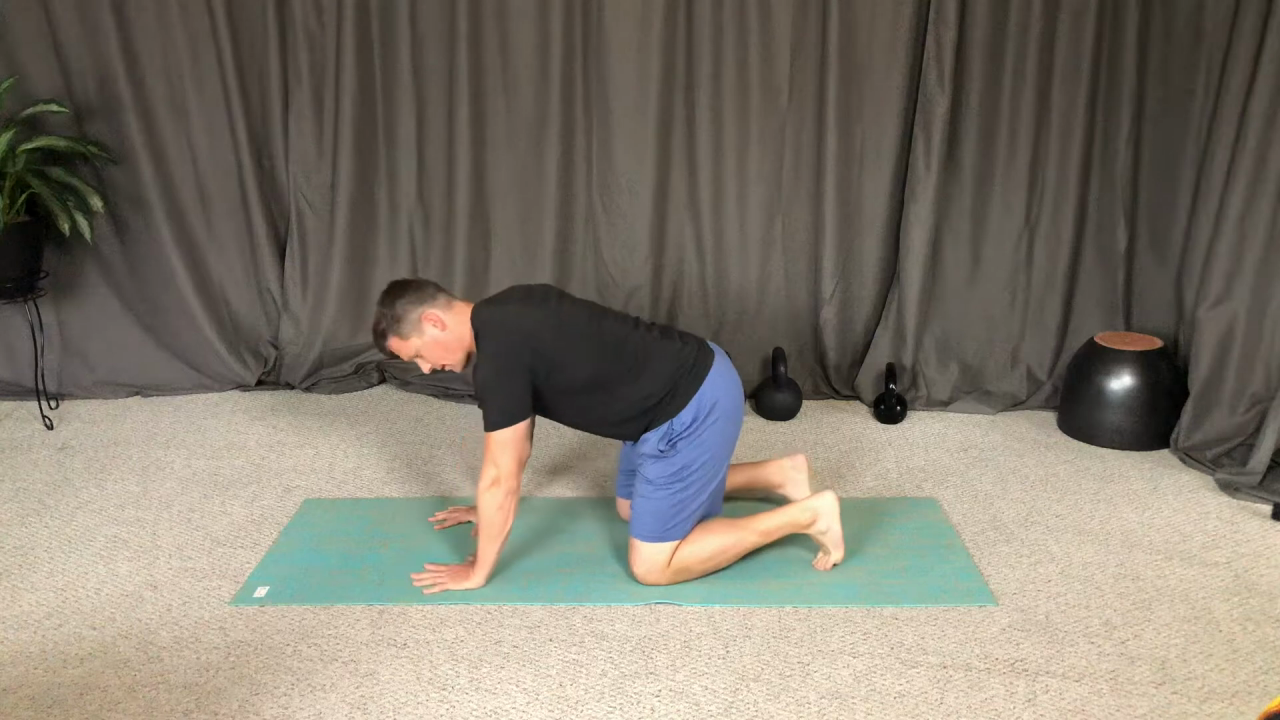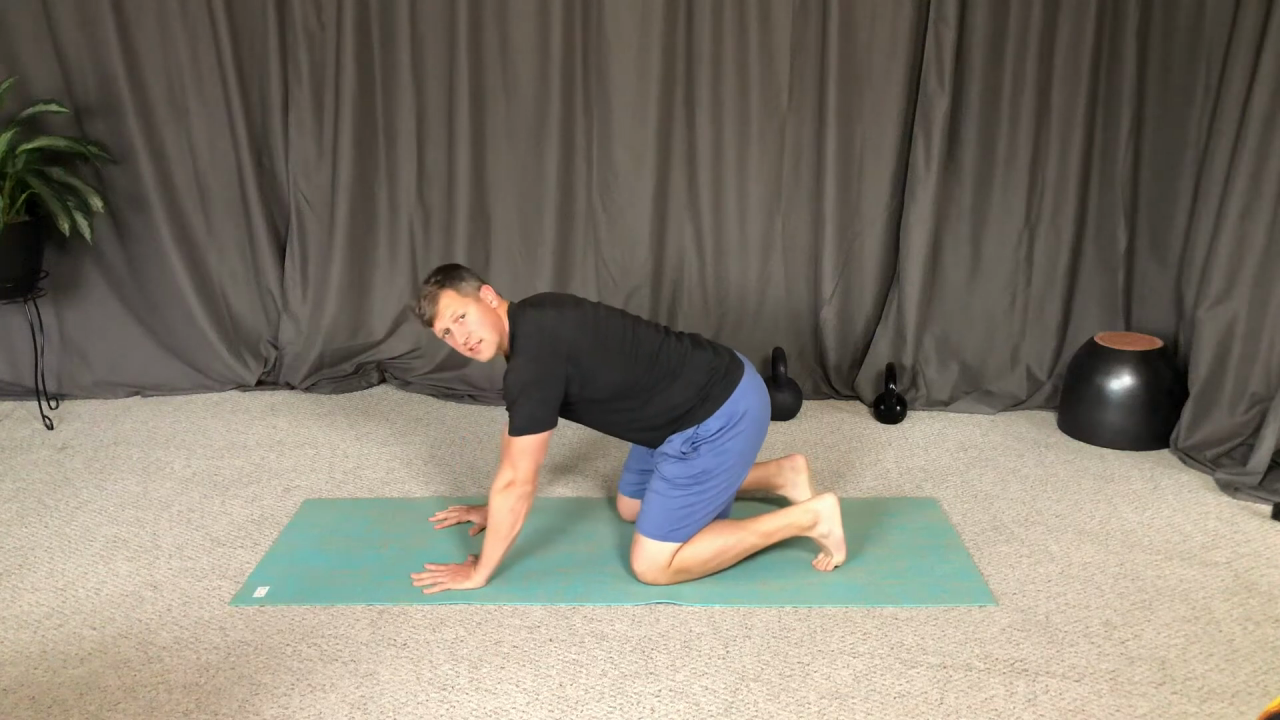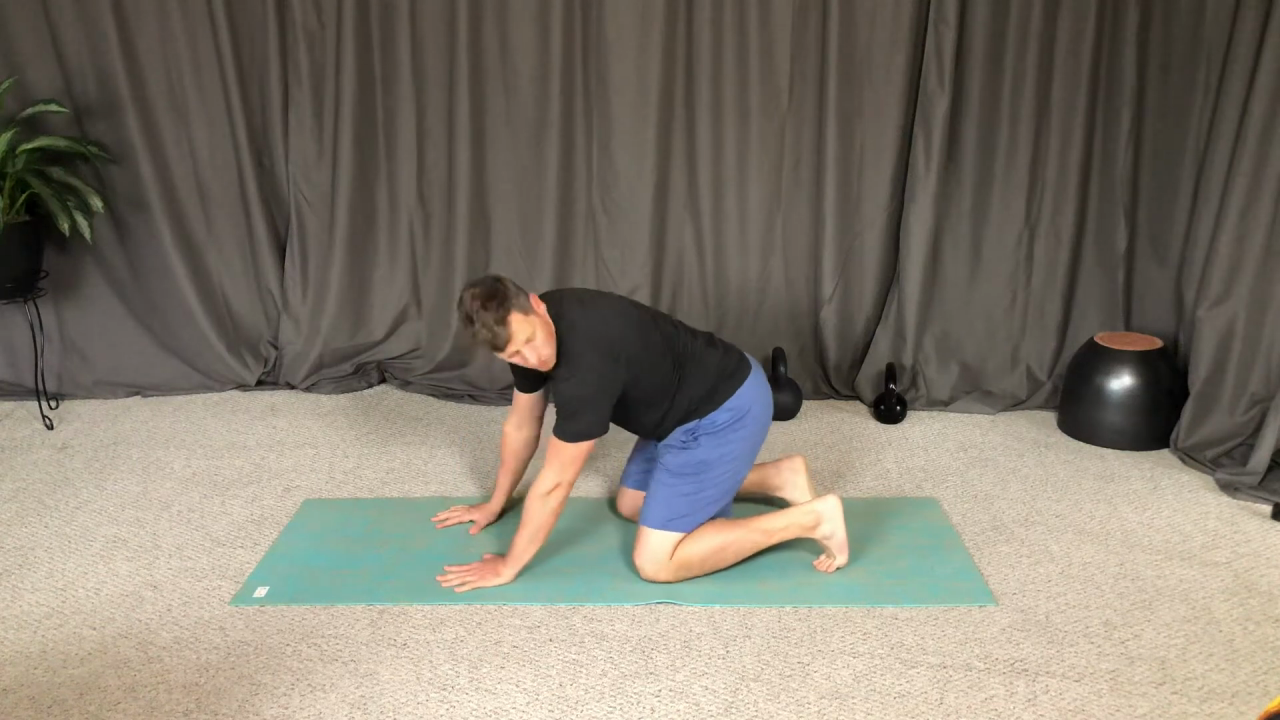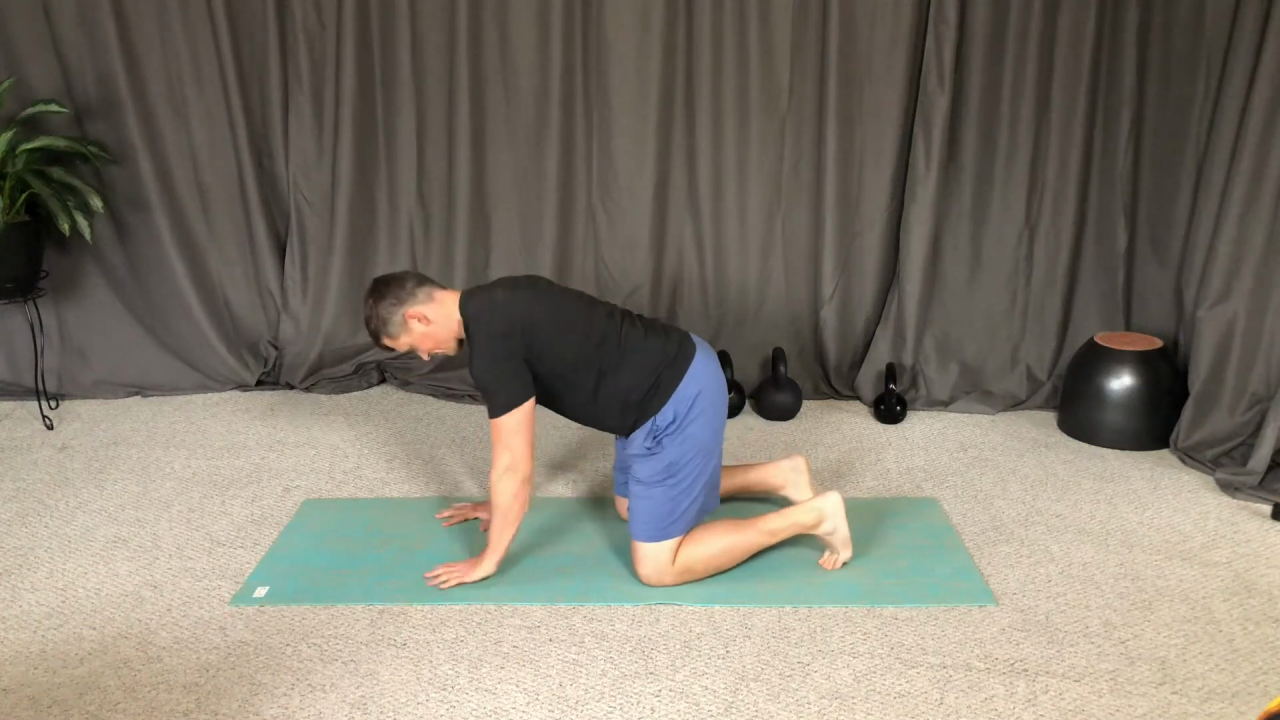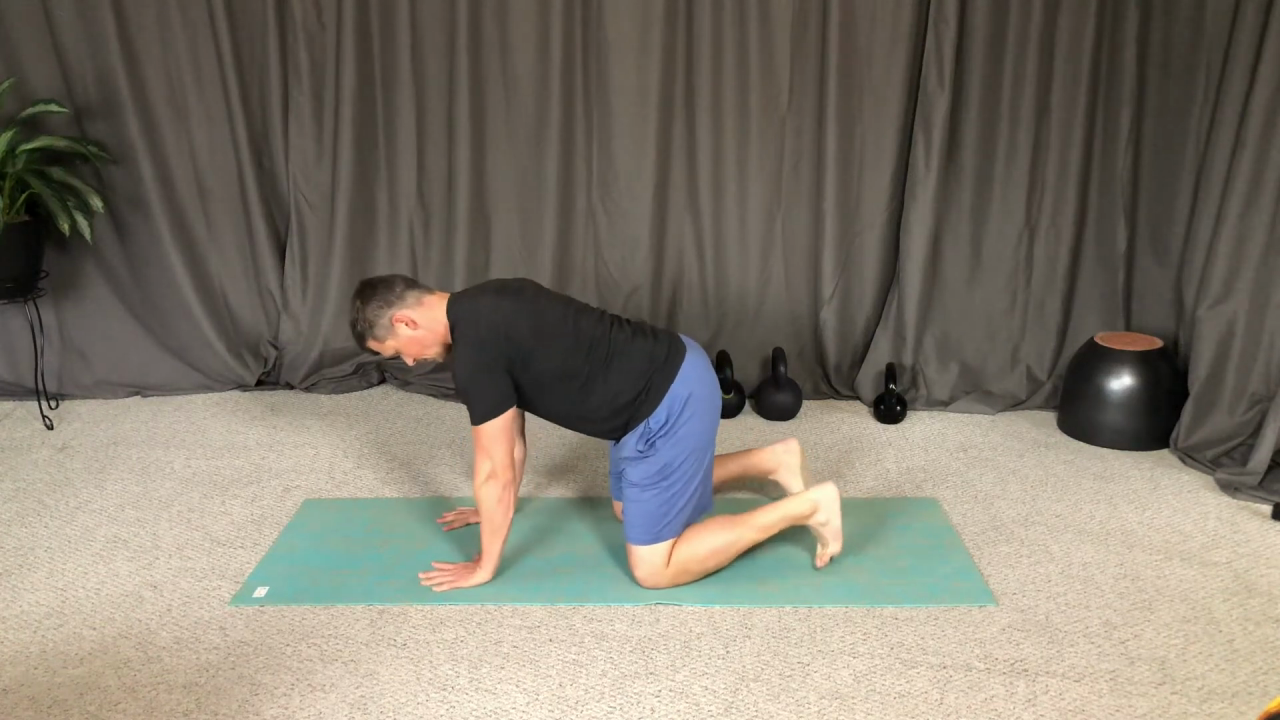
dt=1s
person 1, frame 1
left shoulder: (498, 354)
right shoulder: (504, 318)
left elbow: (501, 478)
right elbow: (517, 434)
left wrist: (478, 571)
right wrist: (492, 510)
left hip: (694, 406)
right hip: (694, 380)
left knee: (652, 565)
right knee: (632, 508)
left ankle: (807, 514)
right ankle: (779, 474)
person 1, frame 2
left shoulder: (534, 356)
right shoulder: (531, 322)
left elbow: (517, 481)
right elbow: (520, 432)
left wrist: (479, 572)
right wrist: (492, 508)
left hip: (721, 415)
right hip: (712, 391)
left knee: (653, 564)
right knee: (631, 507)
left ankle: (809, 516)
right ankle: (780, 475)
person 1, frame 3
left shoulder: (587, 361)
right shoulder: (525, 333)
left elbow: (554, 483)
right elbow: (522, 422)
left wrist: (507, 567)
right wrist: (496, 502)
left hip: (726, 407)
right hip: (689, 398)
left knee: (656, 562)
right knee: (630, 505)
left ankle: (812, 518)
right ankle: (780, 476)
person 1, frame 4
left shoulder: (490, 340)
right shoulder: (495, 306)
left elbow: (513, 464)
right elbow: (521, 424)
left wrist: (489, 559)
right wrist: (499, 502)
left hip: (678, 400)
right hip: (679, 373)
left knee: (657, 567)
right knee: (630, 507)
left ankle: (813, 515)
right ankle: (780, 476)
person 1, frame 5
left shoulder: (475, 348)
right shoulder: (483, 309)
left elbow: (495, 470)
right elbow: (512, 432)
left wrist: (485, 567)
right wrist: (499, 506)
left hip: (671, 401)
right hip: (672, 372)
left knee: (654, 569)
right knee: (628, 508)
left ankle: (806, 506)
right ankle: (772, 461)
